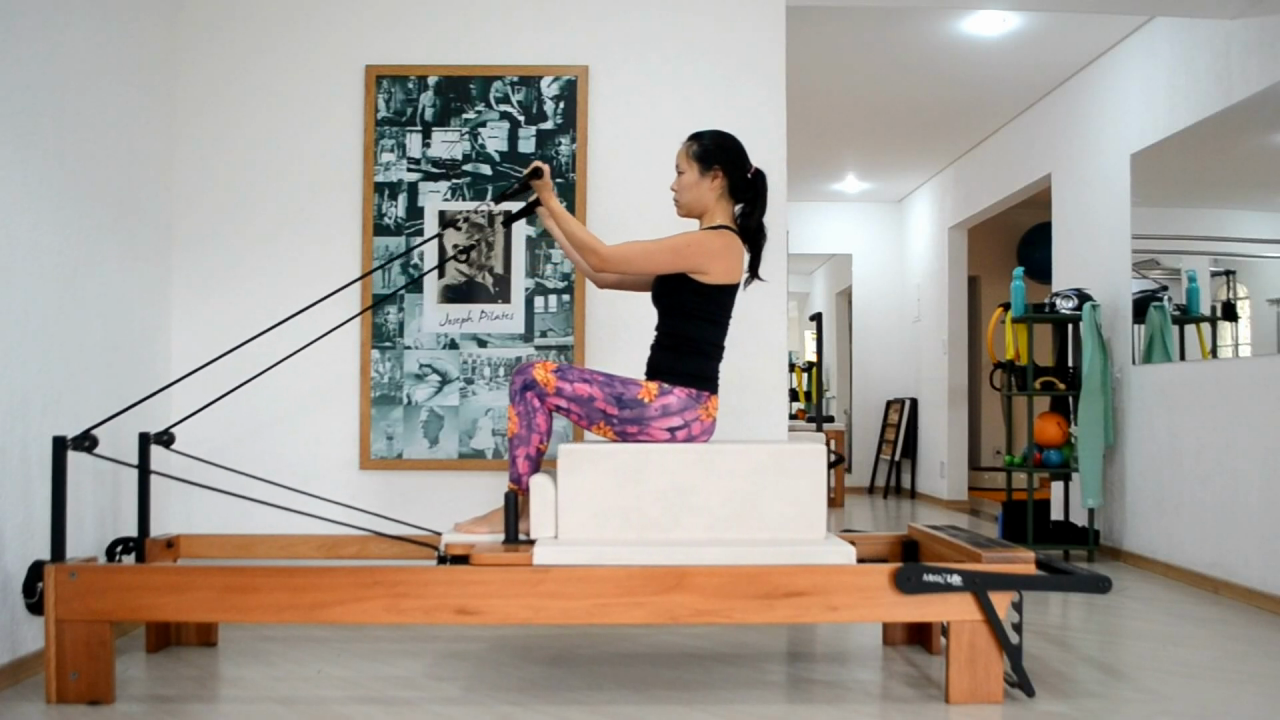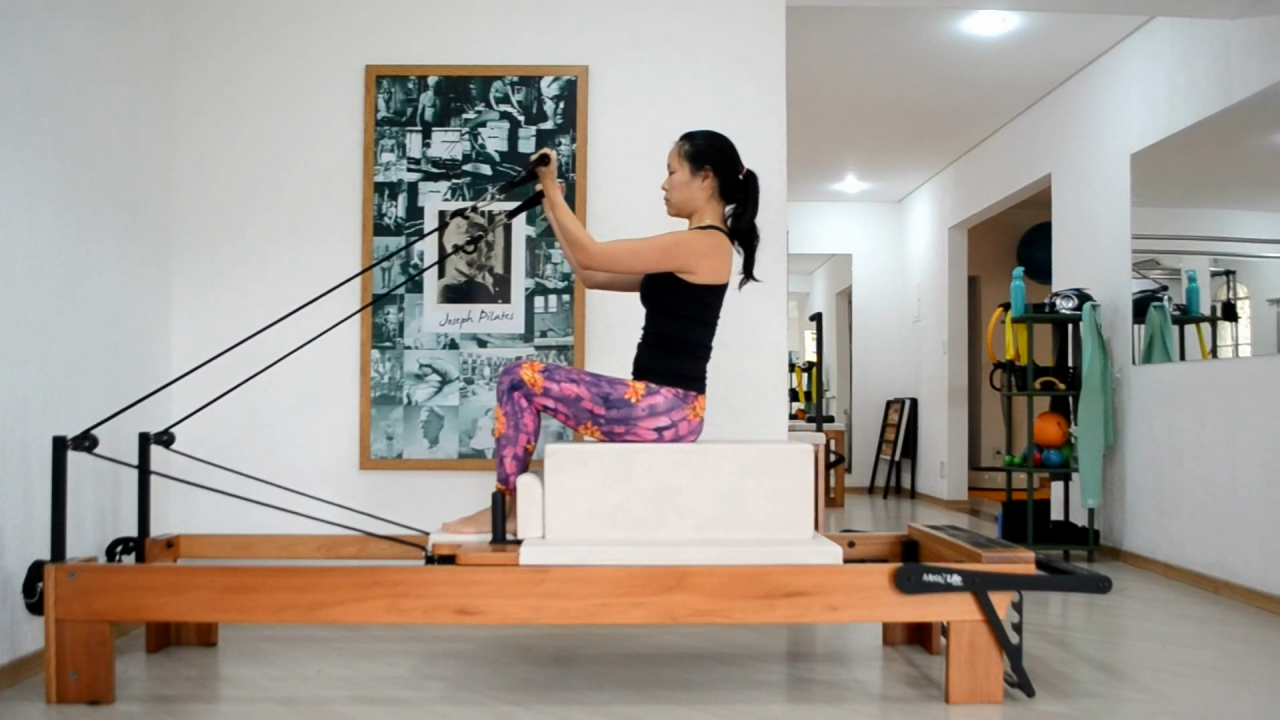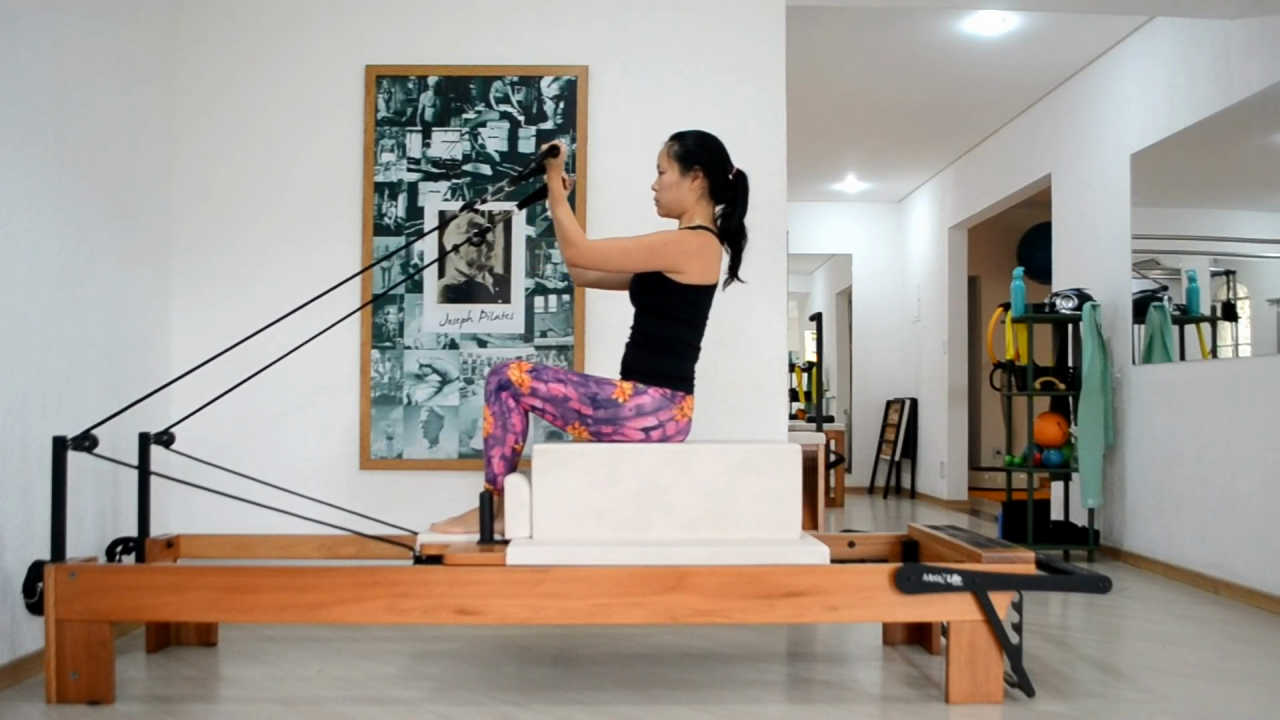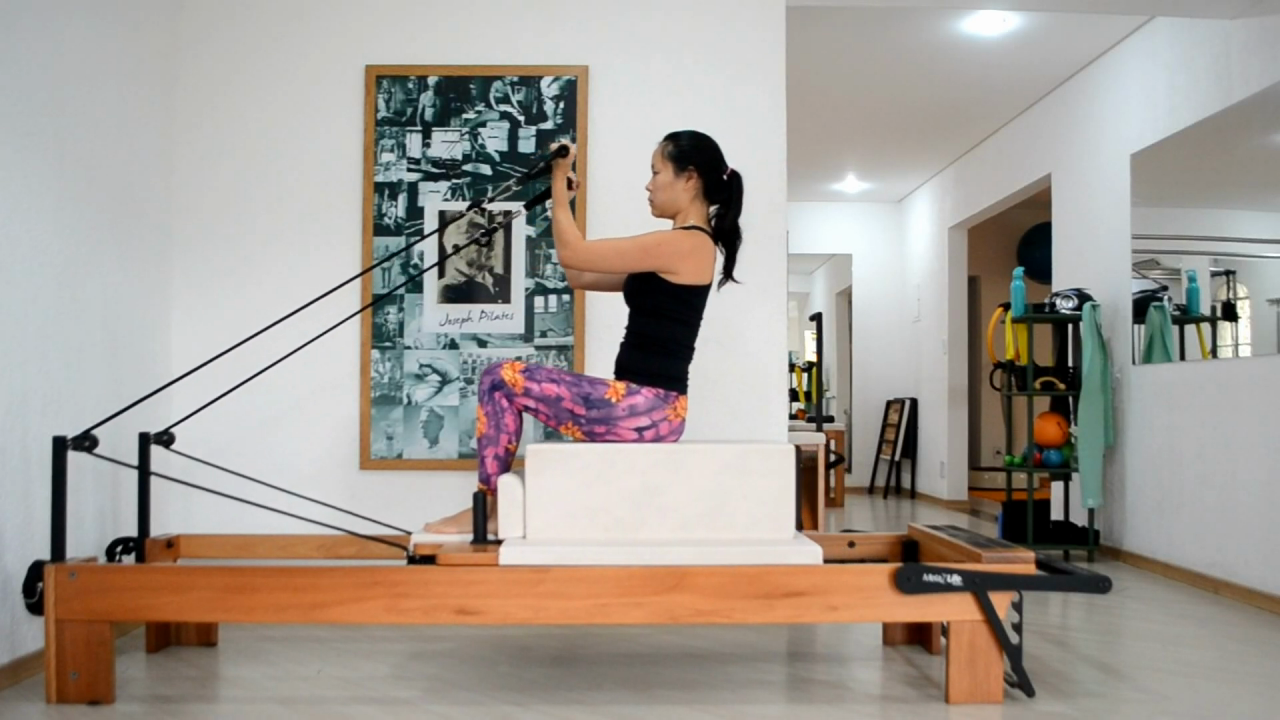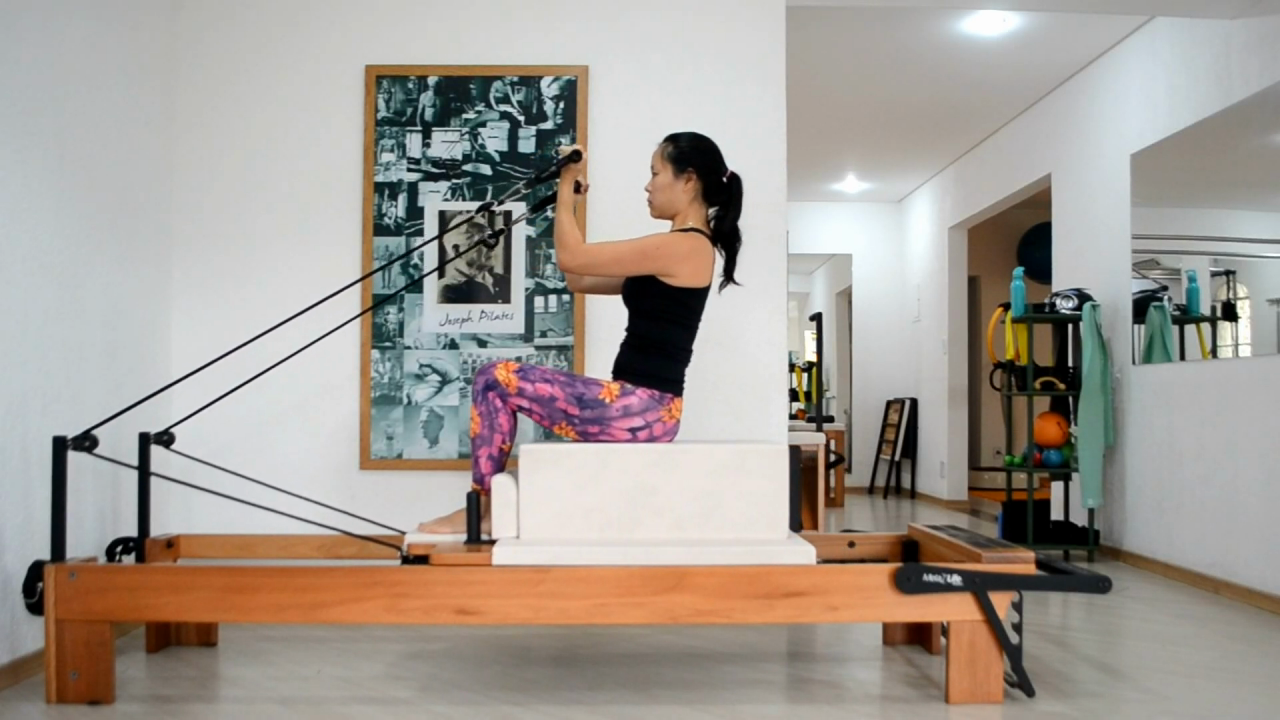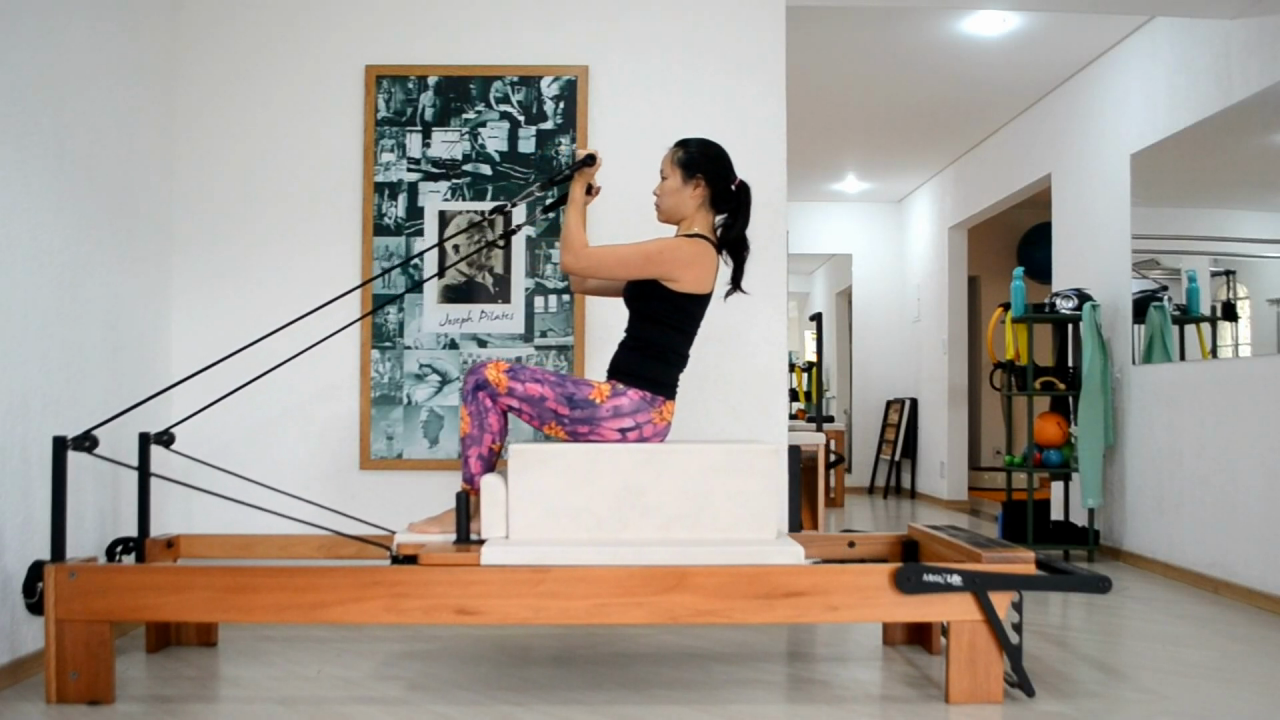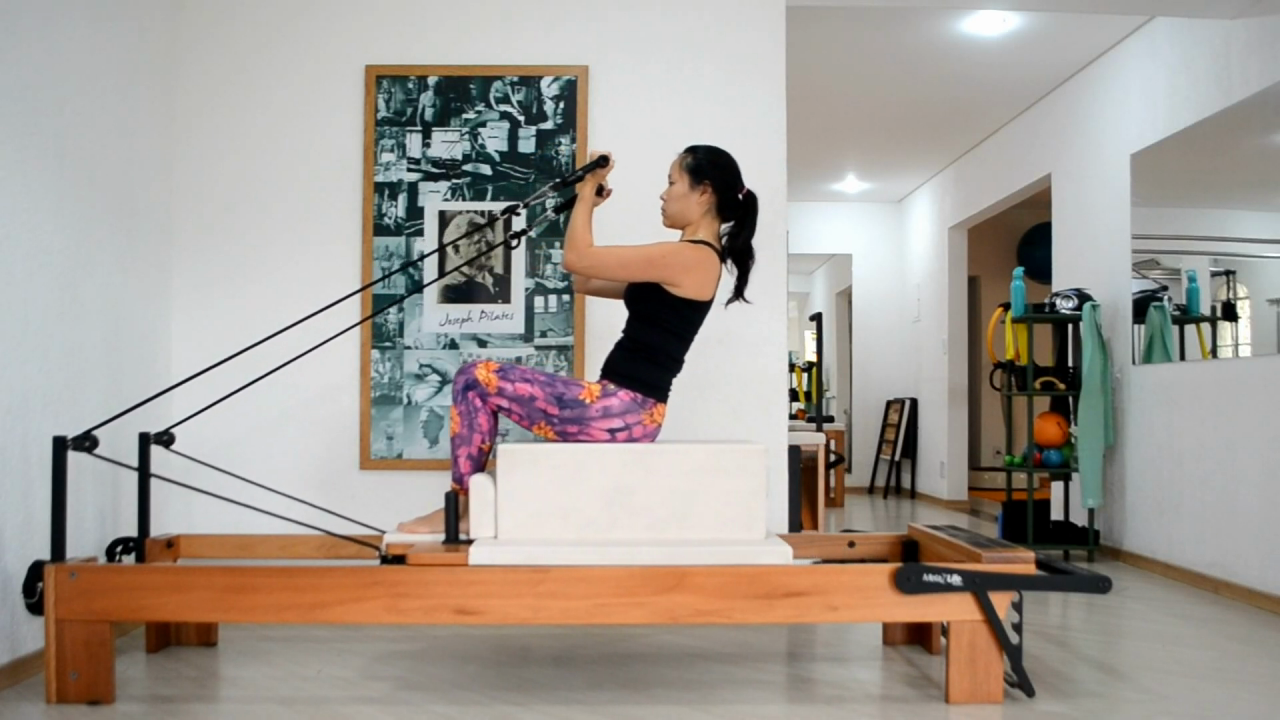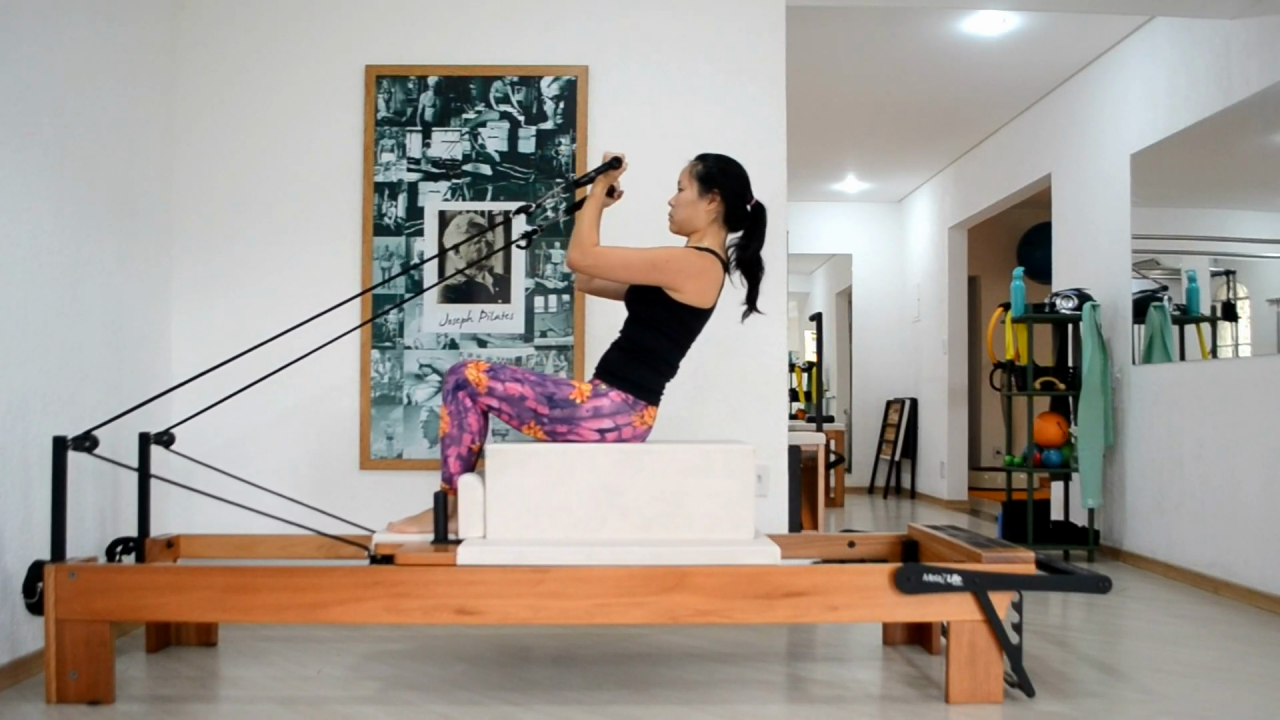
dt=0.4s
person 1, frame 1
left shoulder: (715, 244)
right shoulder: (701, 251)
left elbow: (603, 258)
right elbow: (603, 276)
left wrist: (551, 200)
right wrist: (549, 219)
left hip: (679, 408)
right hip: (674, 406)
left knee: (534, 379)
right knee: (540, 381)
left ankle: (519, 509)
right ankle: (523, 507)
person 1, frame 2
left shoulder: (703, 244)
right shoulder: (689, 250)
left elbow: (589, 256)
right elbow: (592, 275)
left wrist: (553, 190)
right wrist: (551, 208)
left hip: (665, 408)
right hip: (663, 405)
left knee: (520, 378)
right knee: (526, 381)
left ankle: (507, 508)
right ankle: (514, 506)
person 1, frame 3
left shoulder: (691, 244)
right shoulder: (684, 249)
left elbow: (579, 253)
right elbow: (584, 273)
left wrist: (554, 183)
right wrist: (557, 198)
left hip: (653, 409)
right hip: (652, 406)
left knee: (507, 379)
right knee: (514, 381)
left ankle: (495, 509)
right ankle: (502, 507)
person 1, frame 4
left shoulder: (684, 244)
right shoulder: (678, 249)
left elbow: (573, 255)
right elbow: (581, 275)
left wrist: (558, 181)
right wrist: (561, 201)
left hip: (646, 408)
right hip: (646, 406)
left knee: (501, 379)
right knee: (511, 383)
left ankle: (488, 509)
right ankle: (496, 507)
person 1, frame 5
left shoulder: (682, 246)
right shoulder: (682, 249)
left elbow: (571, 259)
right elbow: (580, 279)
left wrist: (566, 184)
right wrist: (566, 199)
left hip: (640, 410)
right hip: (641, 407)
left knee: (495, 379)
right knee: (504, 382)
left ankle: (482, 509)
right ankle: (490, 507)
person 1, frame 6
left shoulder: (686, 252)
right shoulder: (685, 255)
left elbow: (575, 261)
right elbow: (583, 281)
left wrist: (578, 187)
right wrist: (577, 203)
left hip: (632, 411)
right hip: (634, 408)
left knee: (486, 378)
right knee: (496, 382)
left ankle: (472, 509)
right ankle: (478, 507)
person 1, frame 7
left shoulder: (688, 257)
right shoulder: (689, 260)
left elbow: (576, 259)
right elbow: (585, 281)
left wrist: (587, 189)
right wrist: (587, 205)
left hip: (622, 411)
right hip: (625, 409)
left knee: (476, 379)
right knee: (485, 383)
left ankle: (461, 508)
right ankle: (469, 506)
person 1, frame 8
left shoulder: (693, 264)
right shoulder: (690, 268)
left elbow: (580, 258)
right elbow: (588, 280)
left wrist: (599, 188)
right wrist: (597, 205)
left hip: (613, 412)
right hip: (617, 408)
left knee: (467, 379)
right knee: (477, 381)
left ankle: (451, 508)
right ankle: (459, 506)
